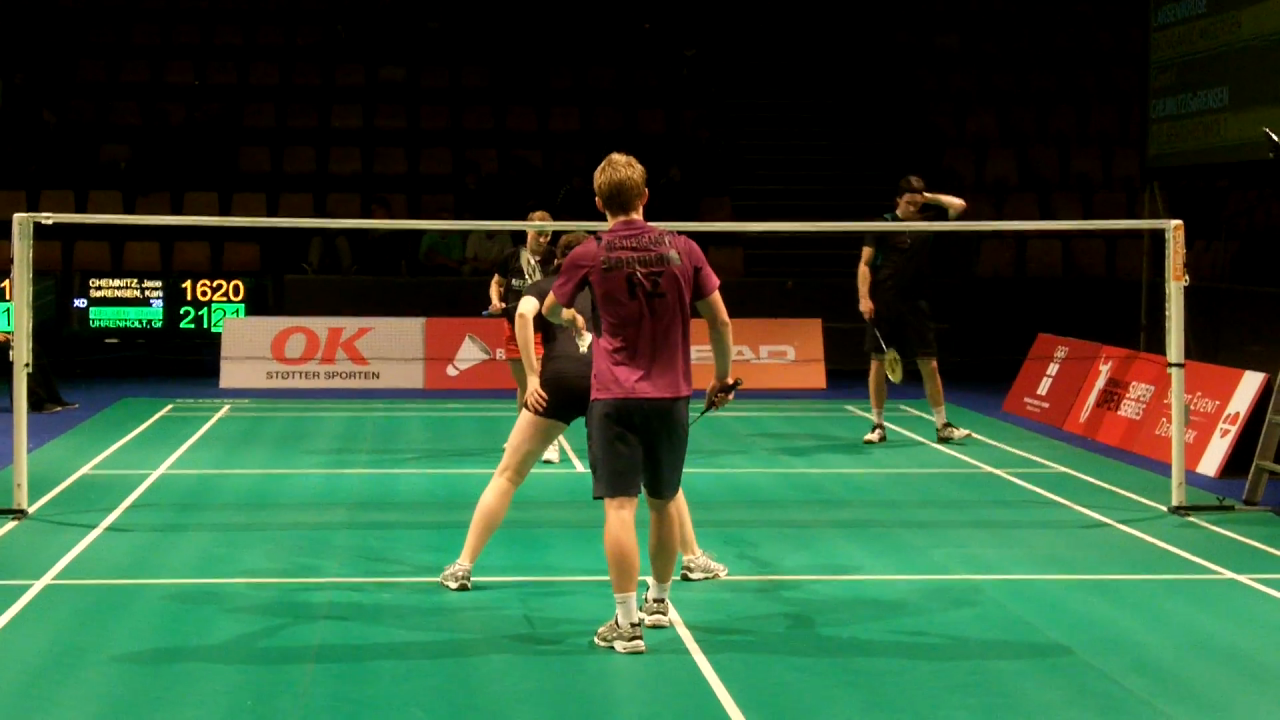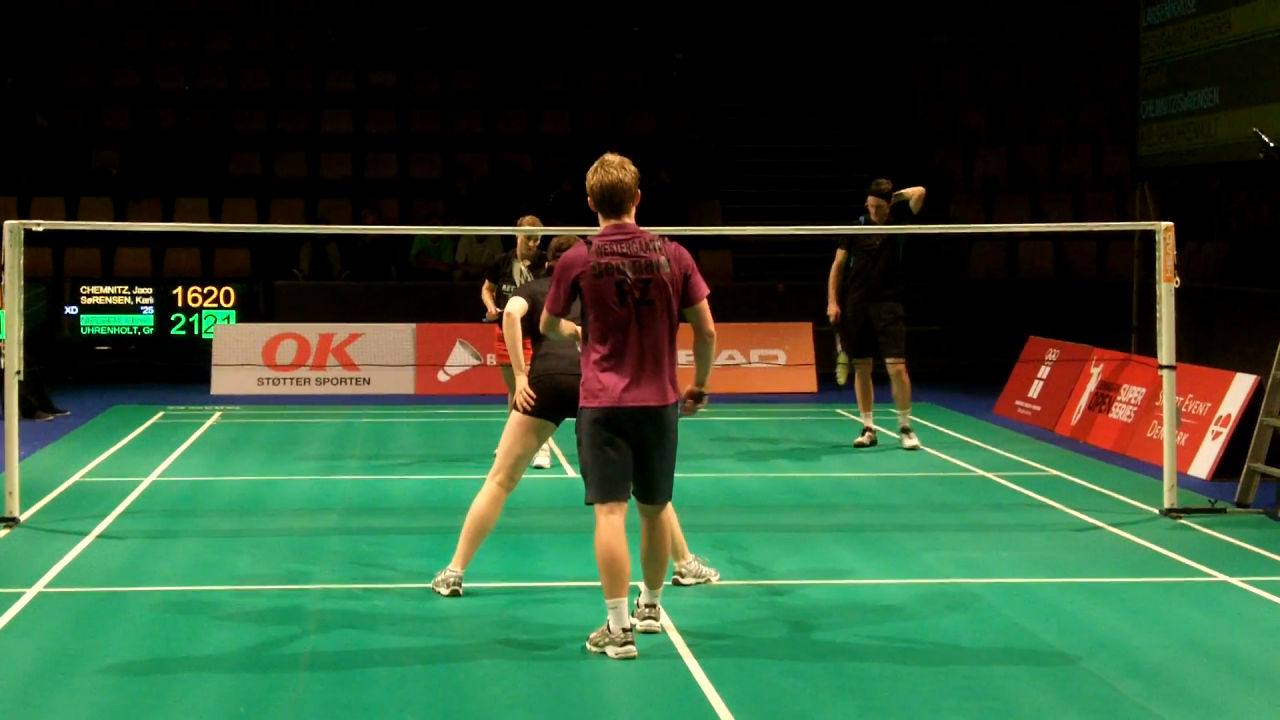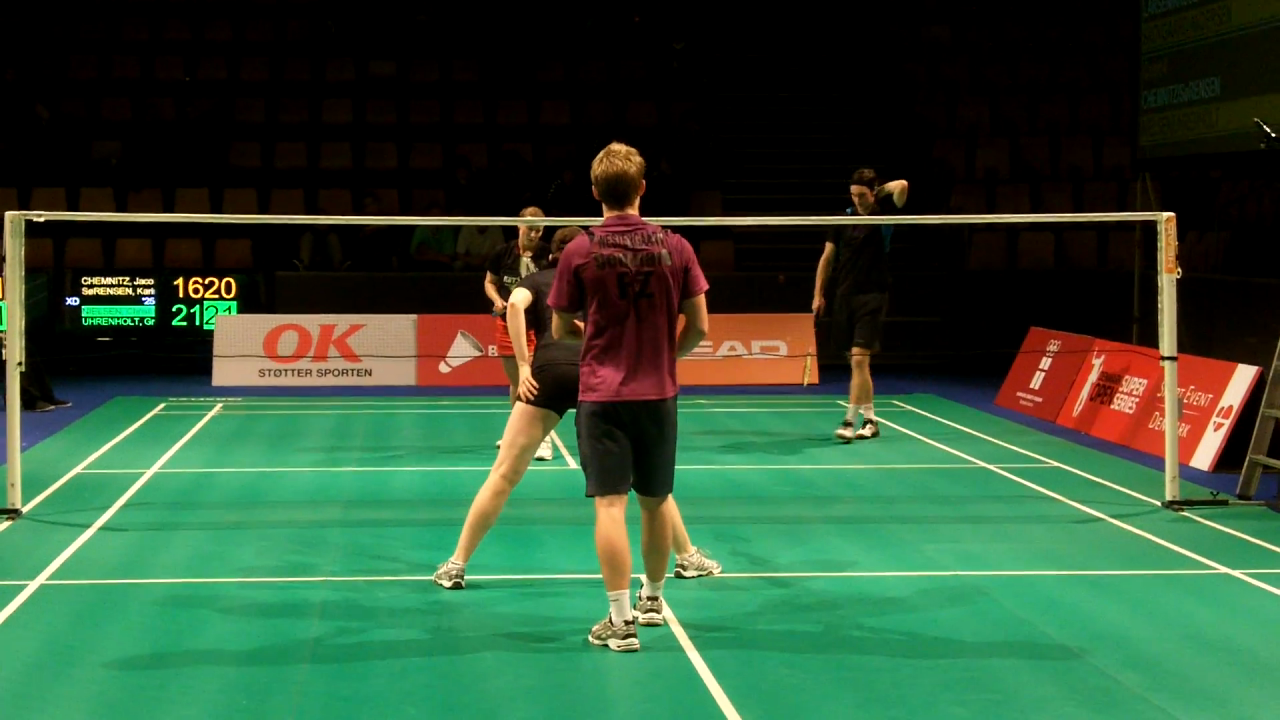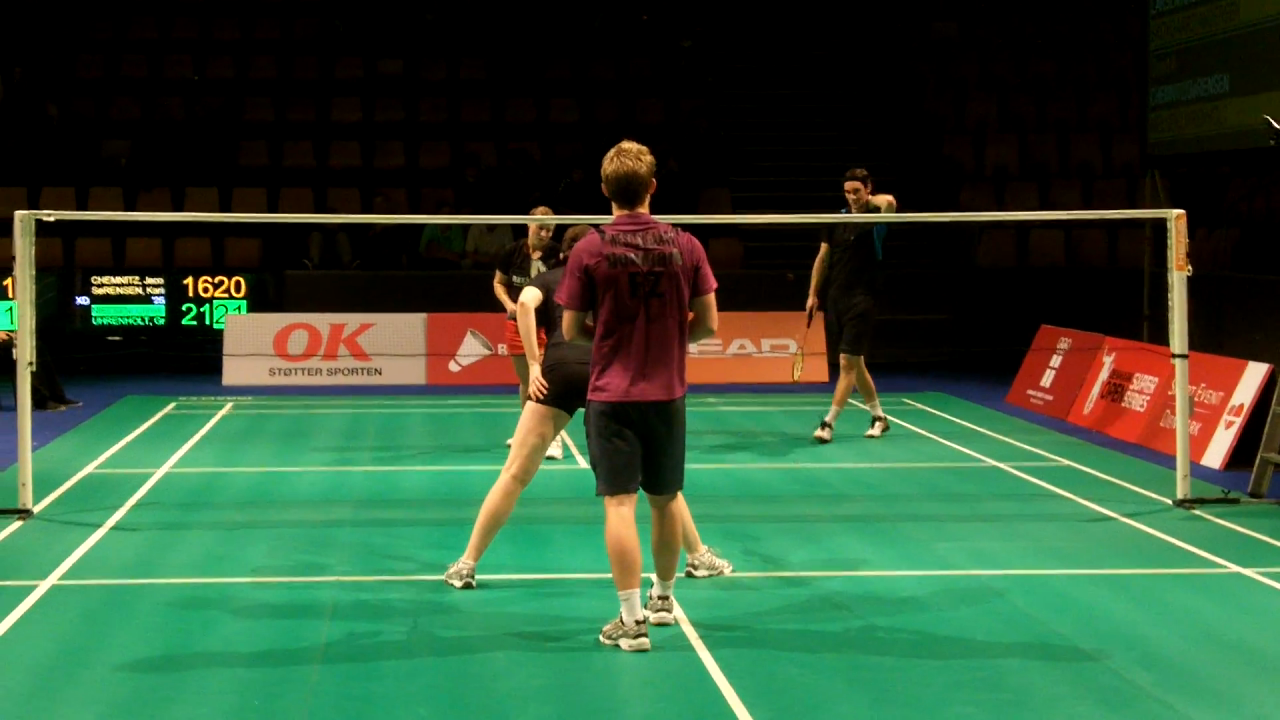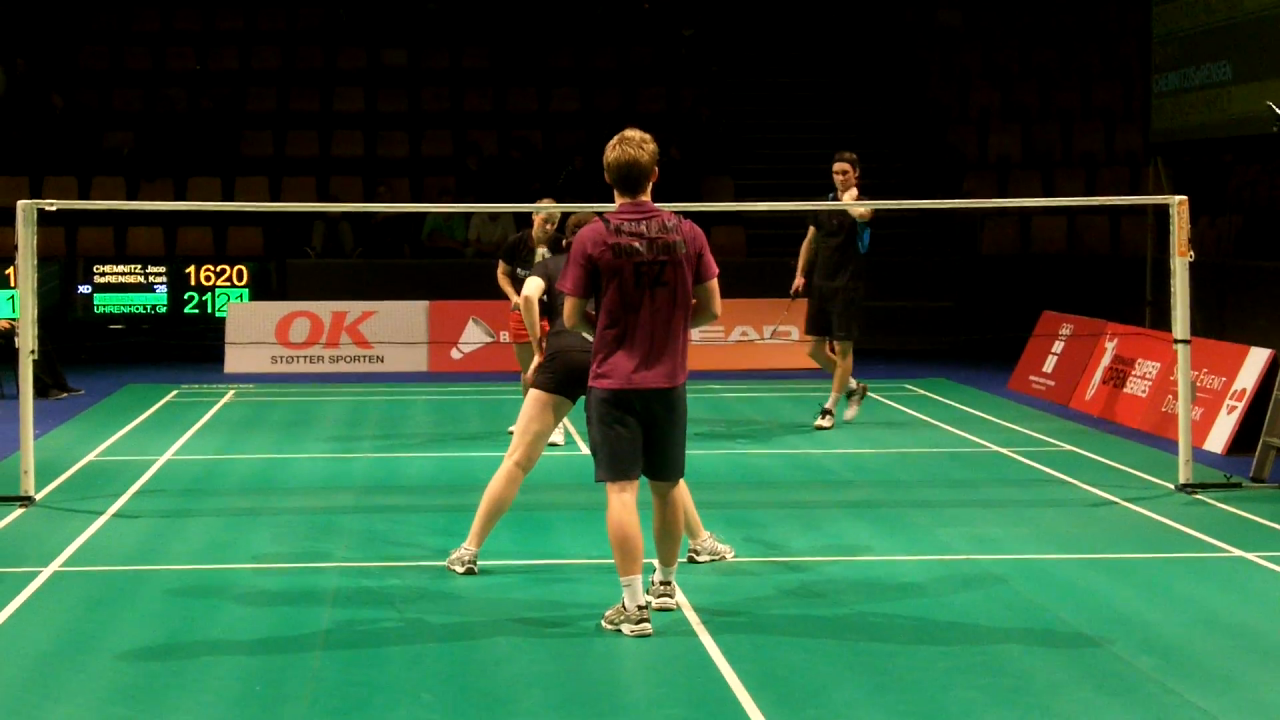
dt=0.2s
person 1, frame 1
left shoulder: (588, 255)
right shoulder: (683, 249)
left elbow: (549, 311)
right elbow: (720, 321)
left wrist: (572, 317)
right wrist: (723, 375)
left hip: (615, 397)
right hip: (671, 396)
left knee: (620, 505)
right knee: (663, 501)
left ankle: (628, 622)
right ankle: (658, 601)
person 1, frame 2
left shoulder: (577, 260)
right shoulder: (673, 254)
left elbow: (547, 325)
right elbow: (706, 331)
right wrist: (700, 384)
left hip: (603, 403)
right hip: (660, 402)
left knee: (610, 511)
right knee: (654, 508)
left ankle: (619, 627)
right ankle: (650, 606)
person 1, frame 3
left shoulder: (579, 251)
right shoulder: (675, 247)
left elbow: (560, 330)
right elbow: (699, 327)
left hip: (602, 395)
right hip: (658, 394)
left knee: (610, 504)
right knee: (655, 501)
left ankle: (621, 620)
right ankle: (652, 599)
person 1, frame 4
left shoulder: (589, 250)
right shoulder: (686, 246)
left elbow: (571, 330)
right elbow: (707, 324)
left hip: (611, 395)
right hip: (667, 394)
left knee: (620, 503)
right knee: (665, 499)
left ankle: (632, 620)
right ankle: (663, 598)
person 1, frame 5
left shoulder: (592, 238)
right shoulder: (688, 233)
left elbow: (573, 318)
right elbow: (710, 309)
left hip: (613, 382)
right hip: (668, 381)
left knee: (621, 490)
right knee: (667, 486)
left ankle: (634, 606)
right ankle: (665, 584)
person 2, frame 1
left shoulder: (542, 287)
left elbow: (524, 314)
left wrist: (532, 375)
left hip: (560, 379)
left knee: (508, 475)
left ankle: (462, 567)
right ankle: (694, 559)
person 2, frame 2
left shoulder: (533, 288)
left elbow: (511, 313)
left wrist: (520, 374)
left hip: (549, 379)
left knee: (500, 480)
left ankle: (453, 573)
right ankle: (685, 565)
person 2, frame 3
left shoulder: (537, 280)
left elbow: (515, 304)
left wrist: (523, 364)
left hip: (551, 371)
left knee: (505, 473)
left ankle: (456, 565)
right ankle: (688, 557)
person 2, frame 4
left shoulder: (548, 279)
left elbow: (525, 303)
left wrist: (533, 362)
left hip: (562, 370)
left knee: (516, 473)
left ankle: (466, 566)
right ankle: (699, 557)
person 2, frame 5
left shoulder: (549, 265)
left elbow: (528, 296)
left wrist: (539, 349)
left hip: (564, 358)
left knee: (518, 461)
left ankle: (468, 551)
right ankle: (701, 542)
person 3, frame 1
left shoulder: (927, 221)
left elbow: (959, 206)
right elbow: (865, 264)
left wrist: (929, 198)
right wrist: (864, 297)
left hip: (915, 305)
right hip: (884, 304)
left knee: (929, 366)
right knee: (878, 365)
left ankle: (943, 426)
right ankle: (878, 425)
person 3, frame 2
left shoulder: (898, 220)
right shoulder: (855, 227)
left elbow: (919, 193)
right elbow: (838, 266)
left wrist: (894, 196)
right wrist: (832, 301)
left hip: (888, 306)
right hip: (856, 306)
left knee: (897, 368)
right knee: (861, 369)
left ankle: (905, 427)
right ankle: (868, 428)
person 3, frame 3
left shoulder: (884, 213)
left elbow: (902, 186)
right elbow: (827, 258)
left wrist: (879, 191)
right wrist: (818, 294)
left hip: (872, 297)
right hip: (845, 298)
left knee: (860, 359)
right knee: (855, 361)
left ankle: (850, 421)
right ankle: (869, 419)
person 3, frame 4
left shoulder: (876, 217)
right shoulder: (837, 220)
left elbow: (890, 202)
right elbow: (822, 259)
left wrist: (871, 201)
right wrist: (812, 294)
left hip: (862, 300)
right hip: (836, 299)
left knee: (847, 363)
right knee: (855, 363)
left ankle: (828, 423)
right ankle: (878, 416)
person 3, frame 5
left shoulder: (858, 205)
left elbow: (863, 213)
right elbow: (810, 241)
left wrist: (848, 199)
right wrist: (800, 274)
left hip: (846, 286)
right hip: (819, 284)
left knee: (842, 349)
right knee: (815, 349)
left ankle: (830, 409)
right ankle: (853, 387)
person 4, frame 1
left shoulder: (556, 260)
right shoulder: (510, 257)
right elbow: (496, 283)
right wrist: (495, 301)
right hip: (515, 329)
right knee: (522, 385)
left ankle: (551, 443)
person 4, frame 2
left shoulder: (546, 265)
right shoulder: (501, 263)
right elbow: (487, 289)
right wrist: (491, 307)
right hip: (506, 333)
right knee: (514, 391)
left ankle: (543, 448)
person 4, frame 3
left shoulder: (547, 256)
right shoulder: (502, 254)
right elbow: (489, 282)
right wrist: (497, 301)
right hip: (507, 324)
right knee: (515, 382)
left ankle: (544, 439)
person 4, frame 4
left shoulder: (558, 256)
right shoulder: (511, 253)
right elbow: (498, 283)
right wrist: (508, 303)
right hip: (518, 324)
right knee: (525, 381)
left ankle: (554, 438)
person 4, frame 5
left shoulder: (562, 247)
right shoulder: (515, 243)
right elbow: (502, 273)
right wrist: (513, 297)
right hip: (522, 312)
right knee: (527, 368)
left ankle: (556, 424)
